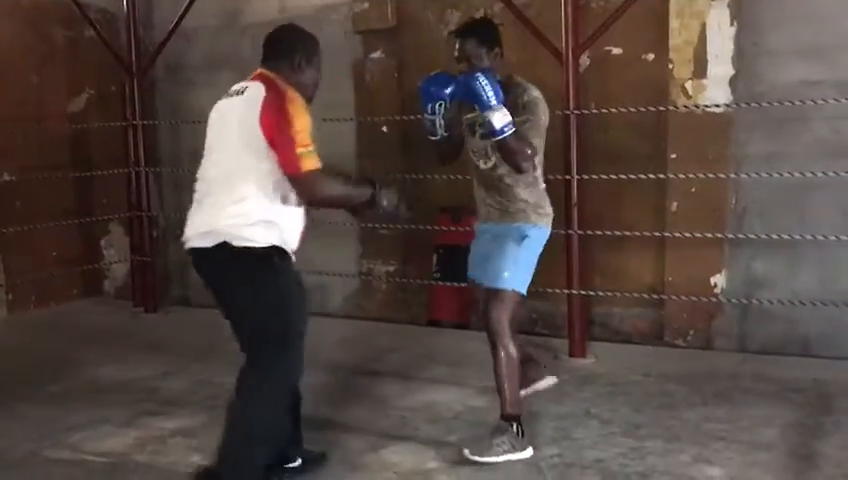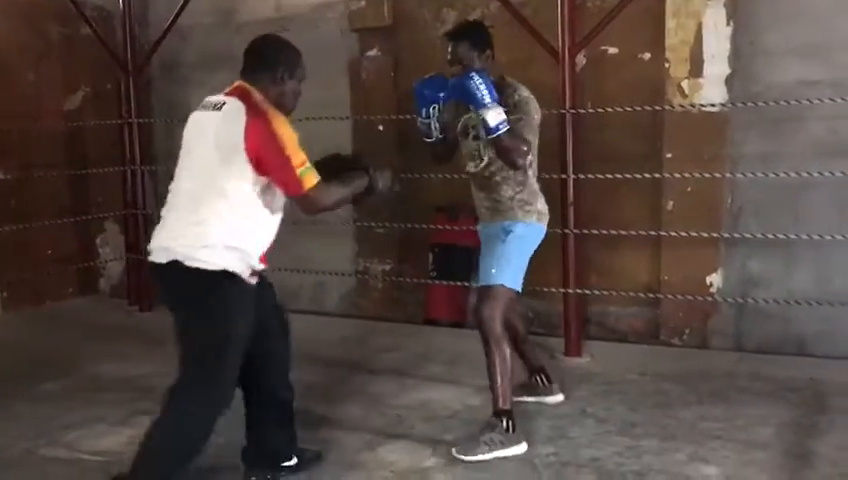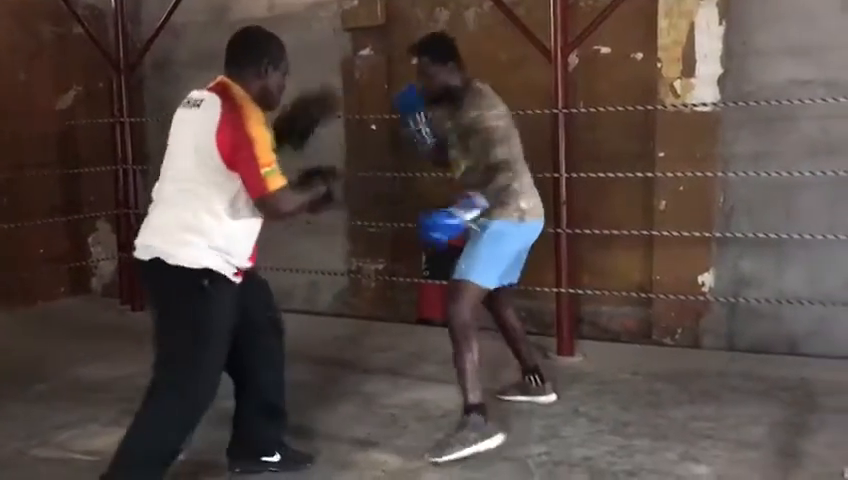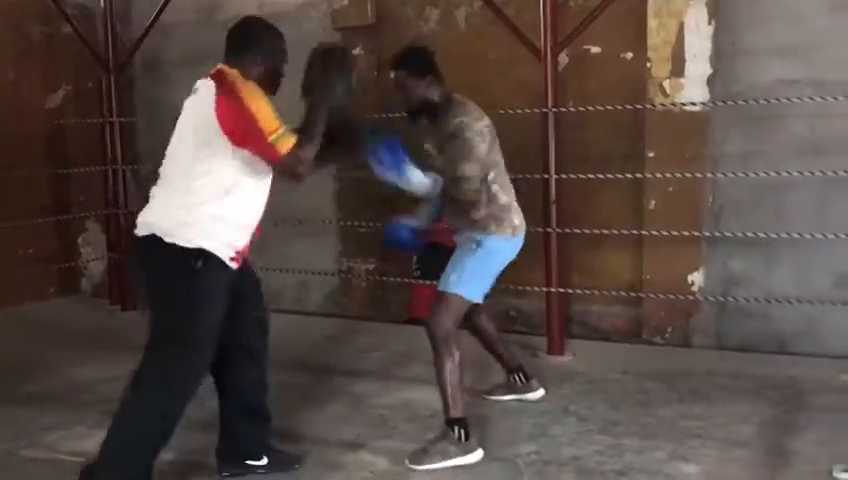
dt=0.2s
person 1, frame 1
left shoulder: (232, 101)
right shoulder: (282, 100)
right elbow: (310, 184)
left wrist: (348, 197)
right wrist: (370, 195)
left hip: (211, 242)
right hip: (250, 247)
left knee: (274, 353)
right knee: (274, 359)
person 1, frame 2
left shoulder: (210, 110)
right shoulder: (264, 120)
right elbow: (314, 198)
right wrist: (365, 180)
left hip: (184, 257)
right hip: (209, 266)
left knee: (269, 347)
right knee: (208, 381)
person 1, frame 3
left shoulder: (201, 102)
right shoulder: (240, 116)
right elbow: (277, 203)
left wrist: (300, 120)
right wrist: (321, 185)
left hip: (209, 261)
right hip: (188, 265)
left knee: (260, 341)
right knee: (186, 384)
person 1, frame 4
left shoulder: (216, 89)
right shoulder: (240, 93)
left elbow: (268, 152)
right elbow: (298, 163)
right wrist: (321, 106)
left hip: (211, 249)
right hip: (185, 249)
left knee: (245, 344)
right knee: (174, 369)
person 2, frame 1
left shoulder: (526, 97)
right shoulder: (464, 97)
left elbow: (525, 163)
right elbow: (446, 154)
left wrist: (495, 111)
right wrist: (437, 111)
left hip: (523, 222)
right hip: (490, 220)
left knee: (497, 316)
right knee: (485, 304)
left ankle: (512, 432)
right ankle: (530, 369)
person 2, frame 2
left shoulder: (517, 97)
right shoulder: (461, 100)
left elbow: (519, 158)
right elbow: (441, 154)
left wrist: (489, 109)
right wrist: (429, 112)
left hip: (519, 219)
right hip: (494, 219)
left knee: (487, 314)
right knee: (502, 306)
left ankle: (504, 428)
right ankle: (542, 381)
person 2, frame 3
left shoulder: (477, 109)
right shoulder: (454, 106)
left elbow: (503, 176)
right elbow: (443, 158)
left hip: (507, 217)
right hip: (517, 216)
left knee: (458, 311)
right knee: (497, 299)
left ankle: (476, 421)
right ankle: (536, 380)
person 2, frame 4
left shoulder: (459, 121)
right shoulder: (443, 116)
left elbow: (466, 192)
left hip: (492, 232)
right hip: (493, 229)
left knee: (440, 324)
right knee: (467, 309)
left ankle: (458, 436)
right ankle: (522, 379)
